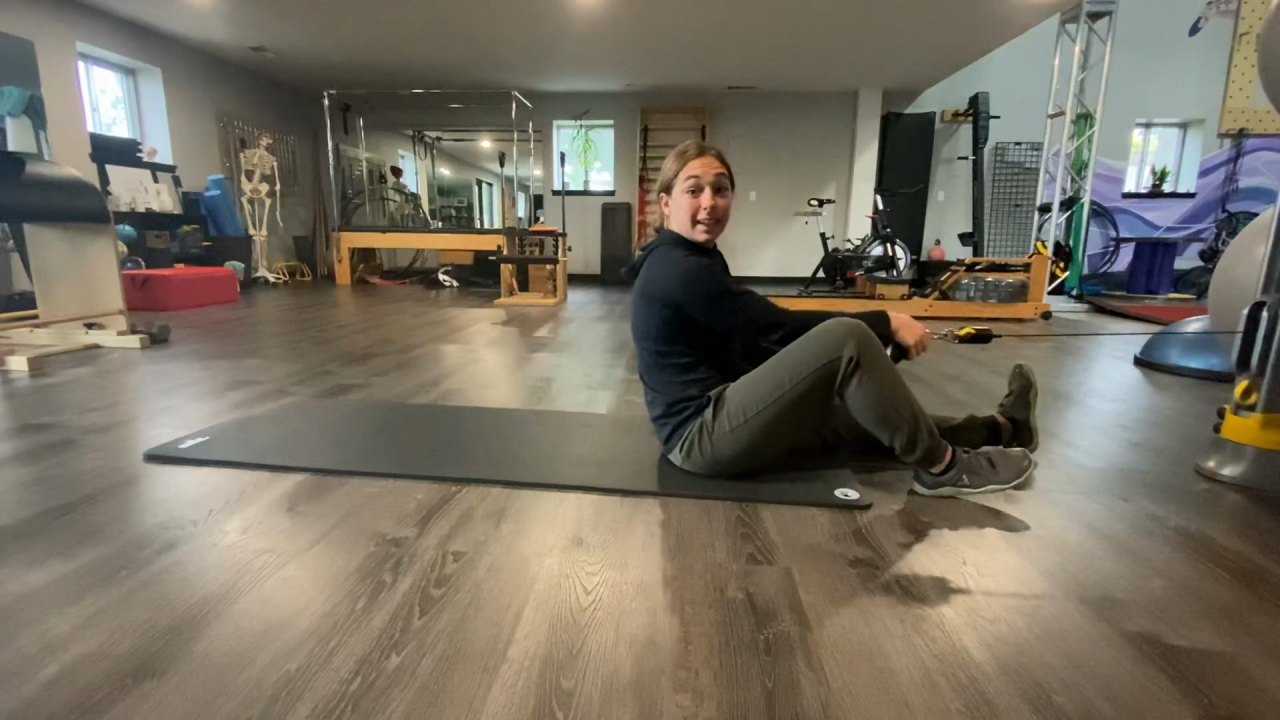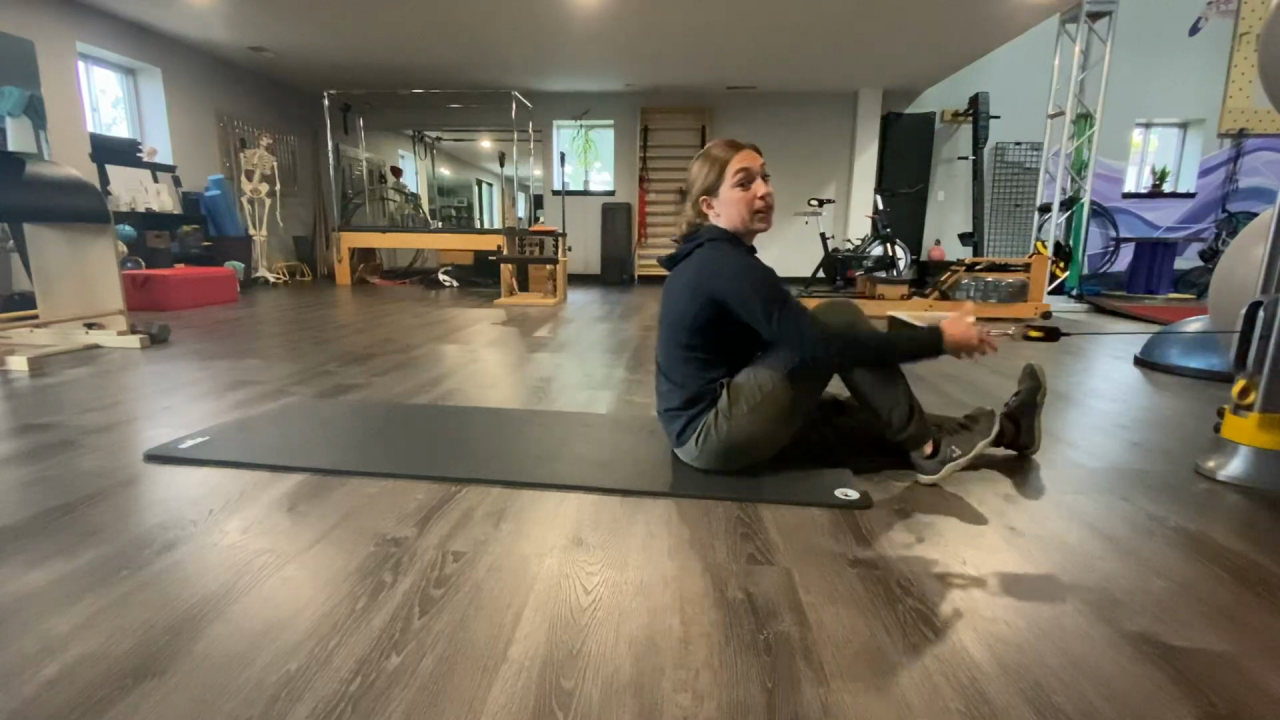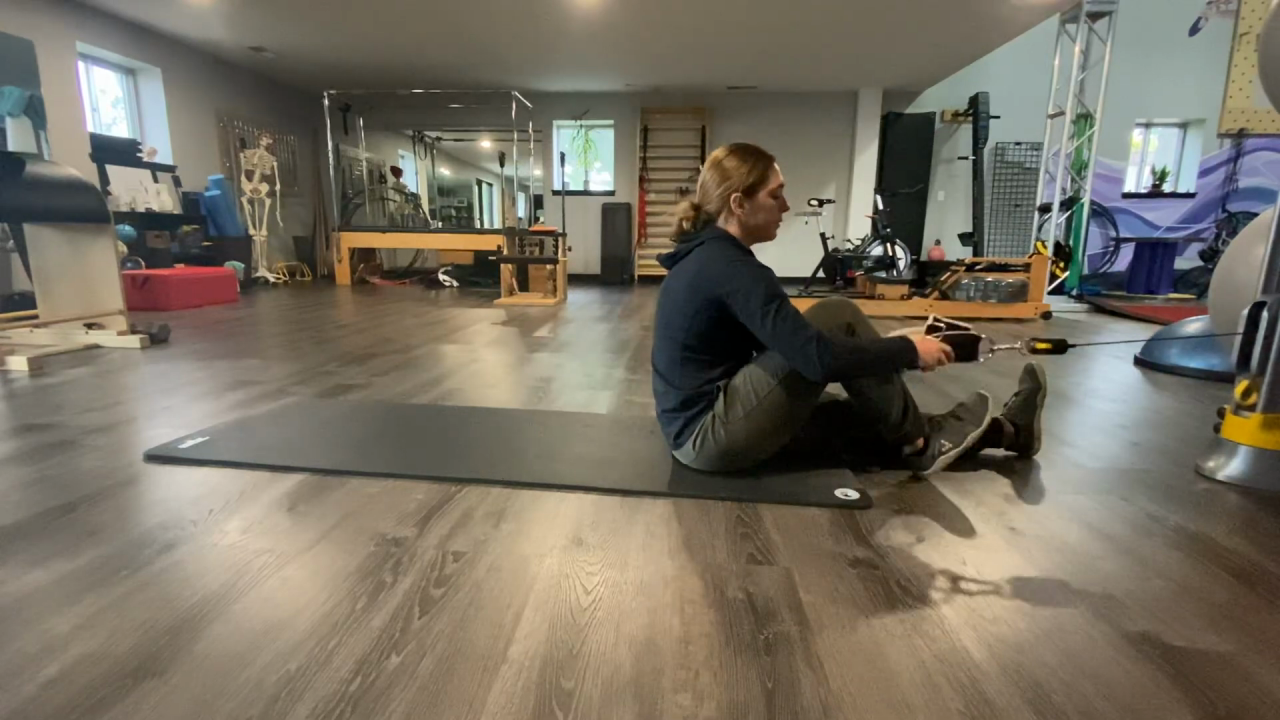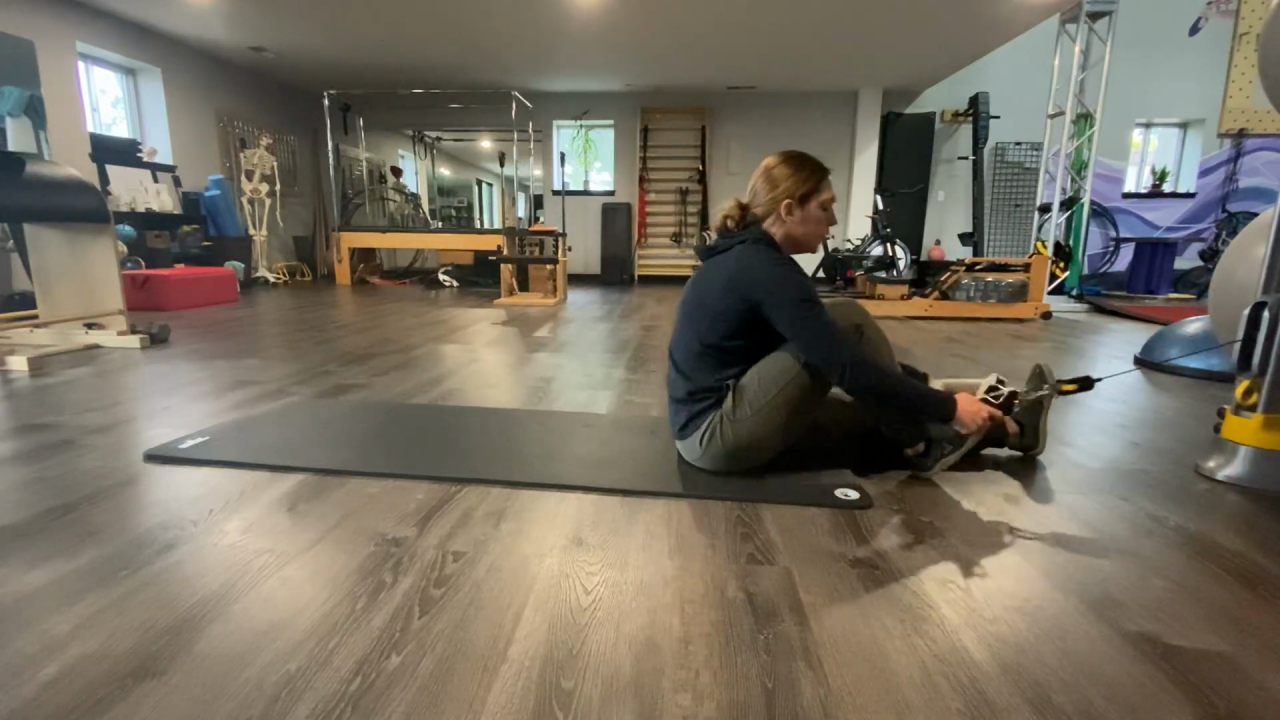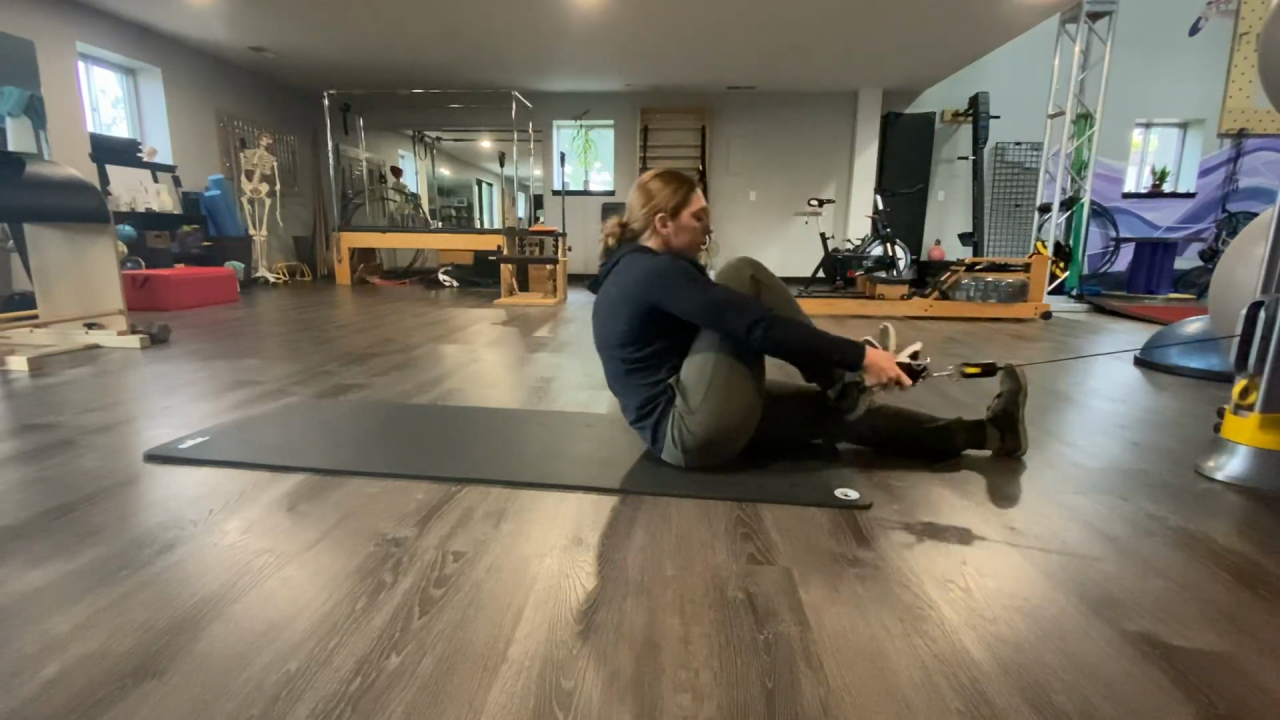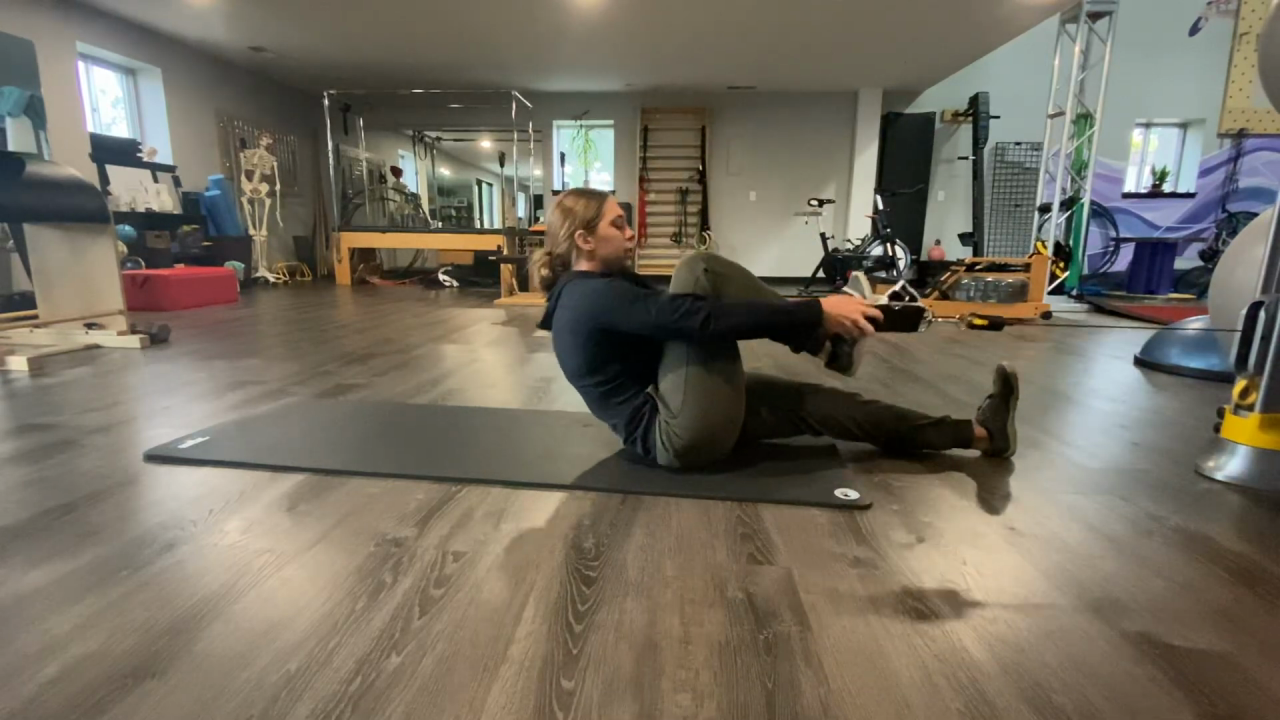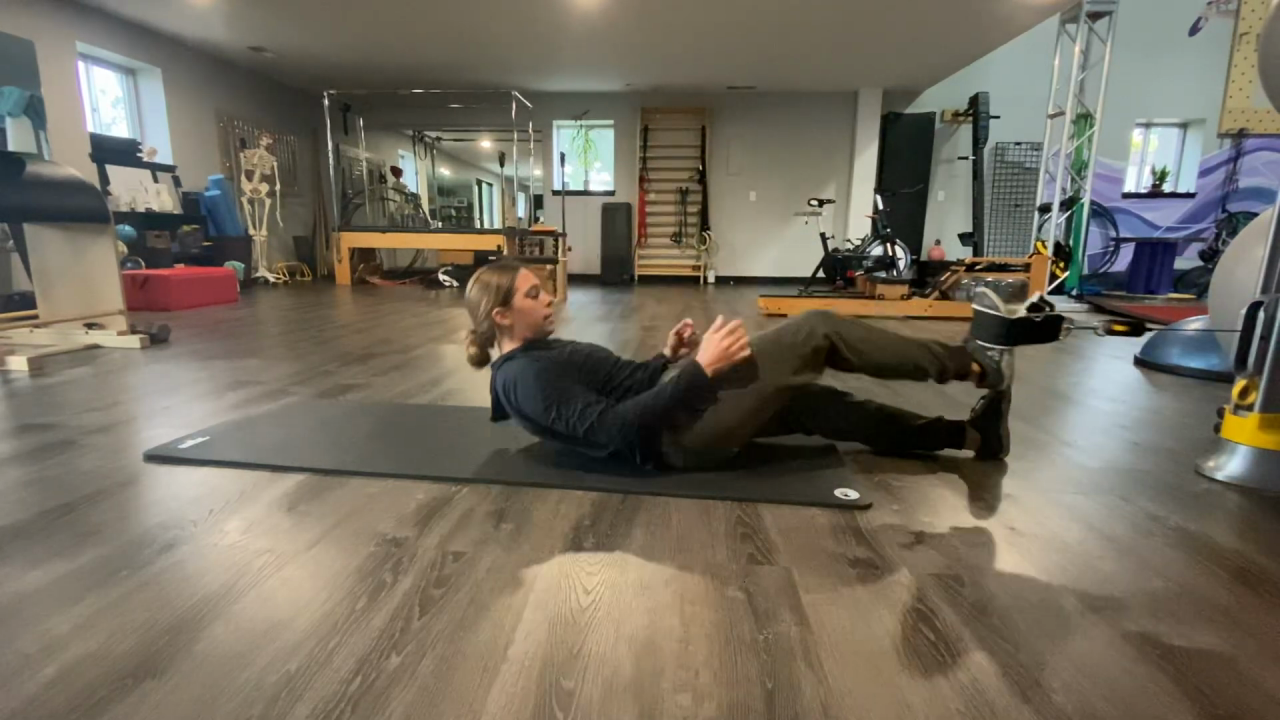
dt=0.7s
person 1, frame 1
left shoulder: (699, 258)
right shoulder: (680, 270)
left elbow: (737, 344)
right elbow: (777, 323)
right wrist: (885, 324)
left hip: (717, 419)
right hip: (702, 437)
right knee: (846, 338)
left ankle: (1000, 429)
right ankle: (942, 466)
person 1, frame 2
left shoulder: (712, 256)
right shoulder: (730, 265)
left elbow: (787, 340)
right elbow: (819, 346)
right wrist: (939, 339)
left hip: (710, 422)
right hip: (713, 433)
right knee: (842, 319)
left ankle: (1008, 429)
right ankle: (929, 448)
person 1, frame 3
left shoulder: (706, 254)
right shoulder: (730, 267)
left elbow: (790, 342)
right elbow: (816, 358)
left wrist: (890, 354)
right wrist: (908, 351)
left hip: (702, 424)
right hip: (711, 436)
left knee: (863, 413)
right knee: (837, 317)
left ankle: (1004, 431)
right ankle: (920, 443)
person 1, frame 4
left shoulder: (748, 255)
right shoulder: (765, 270)
left elbow: (838, 348)
right elbow: (847, 367)
left wrist: (927, 388)
right wrist: (947, 407)
left hip: (711, 419)
right hip: (717, 435)
left knee: (871, 414)
right knee: (846, 319)
left ankle: (1005, 430)
right ankle: (922, 447)
person 1, frame 5
left shoulder: (642, 269)
right shoulder: (656, 273)
left elbow: (733, 323)
right elbow: (755, 325)
right wrist: (858, 356)
left hip: (688, 422)
right hip: (691, 433)
left knee: (831, 409)
right knee: (742, 276)
left ankle: (988, 433)
right ankle: (841, 384)
person 1, frame 6
left shoulder: (600, 286)
right shoulder: (596, 297)
left elbow: (682, 315)
right elbow: (702, 318)
left wrist: (798, 325)
right wrist: (815, 313)
left hip: (676, 420)
right hip: (680, 436)
left knee: (813, 402)
right knee: (700, 269)
left ankle: (976, 434)
right ankle: (822, 345)
person 1, frame 7
left shoulder: (537, 356)
right shoulder: (529, 379)
right elbow: (619, 429)
left wrist: (668, 357)
right wrist: (701, 369)
left hip: (679, 405)
right hip: (682, 434)
left knee: (814, 403)
right knee: (818, 332)
left ankle: (967, 433)
right ankle: (972, 365)
